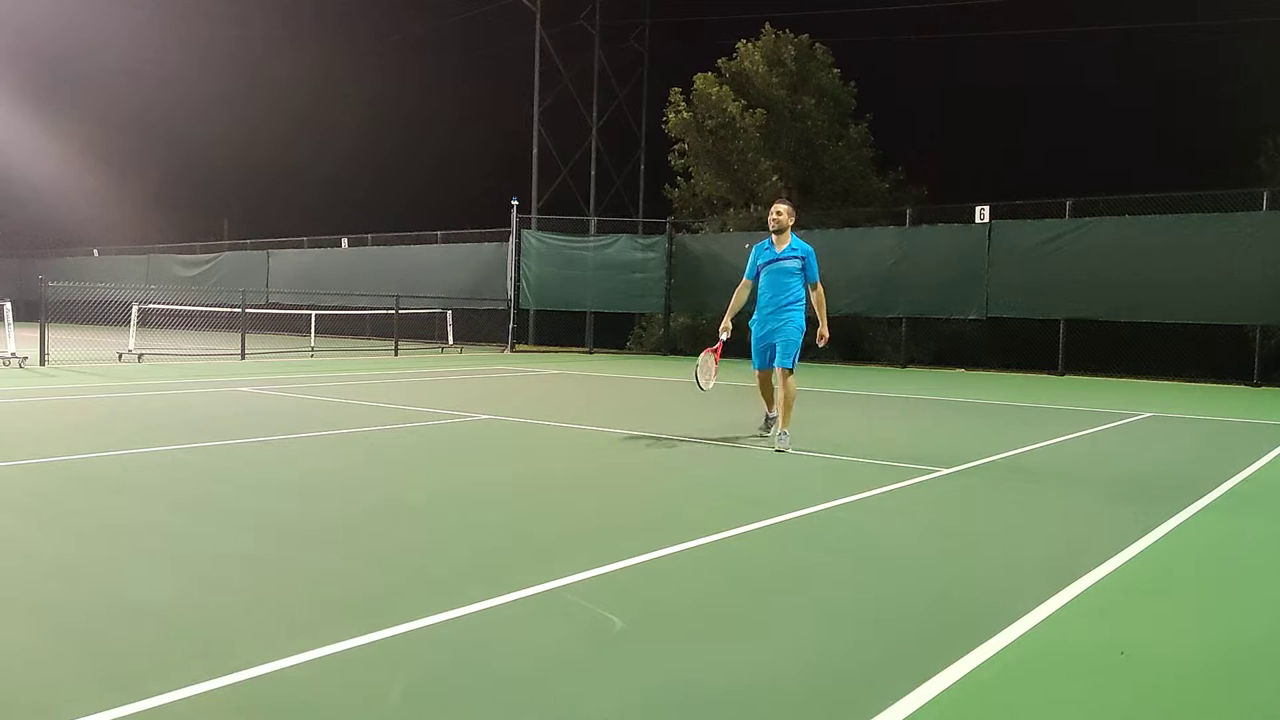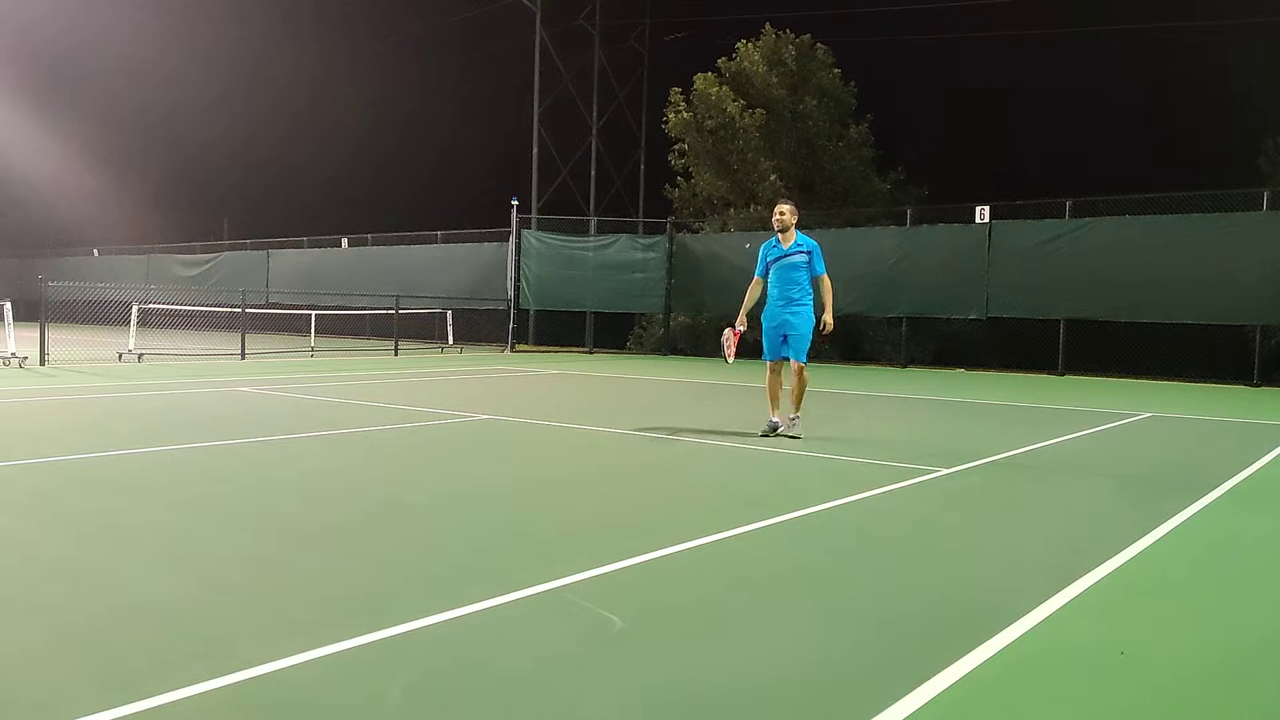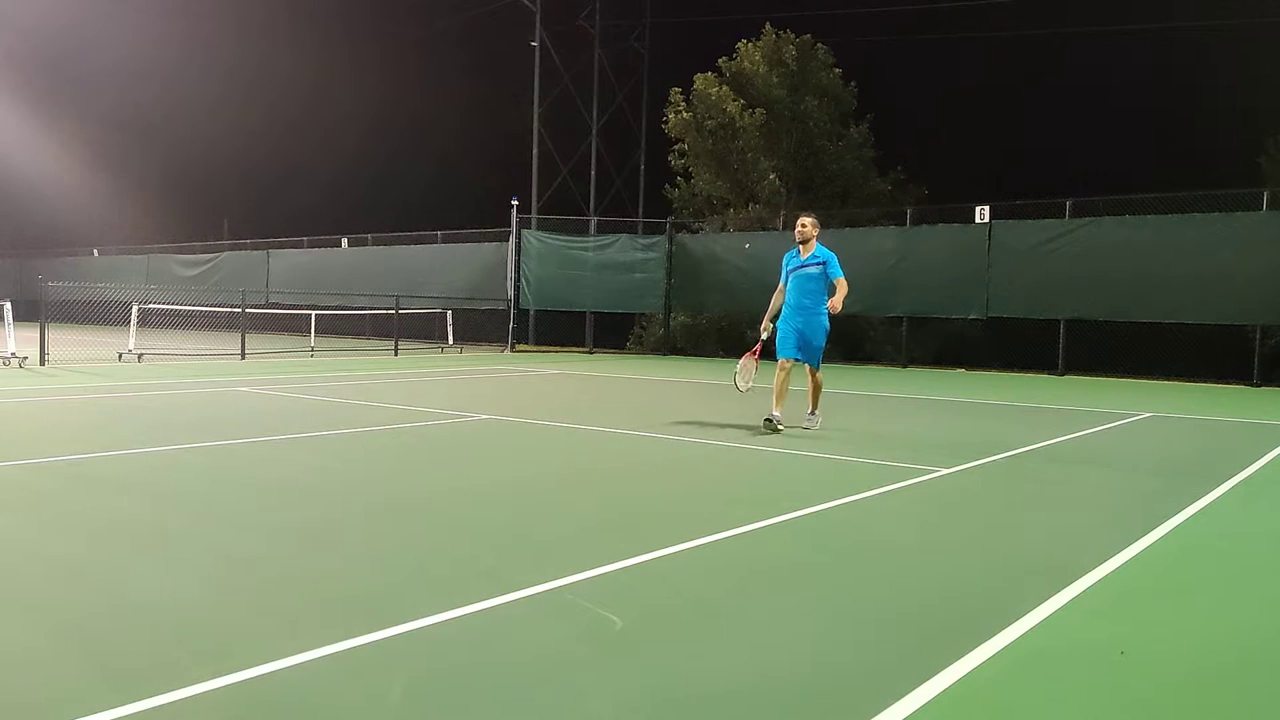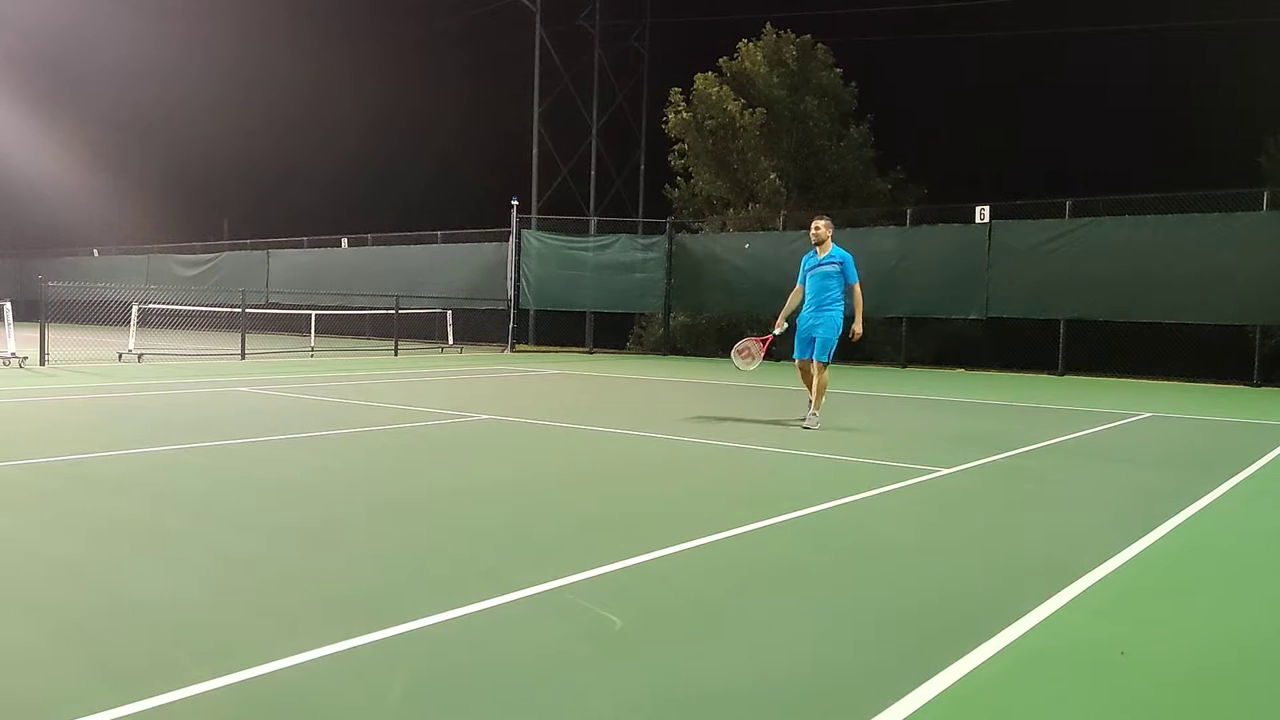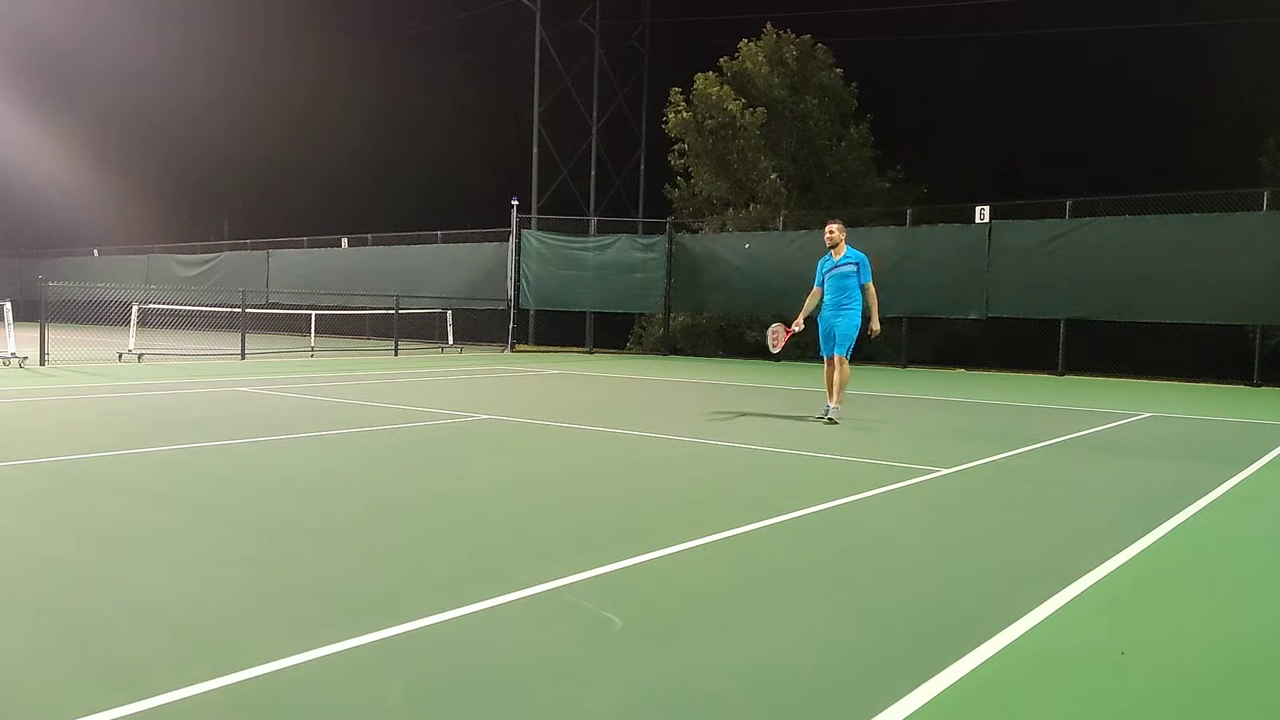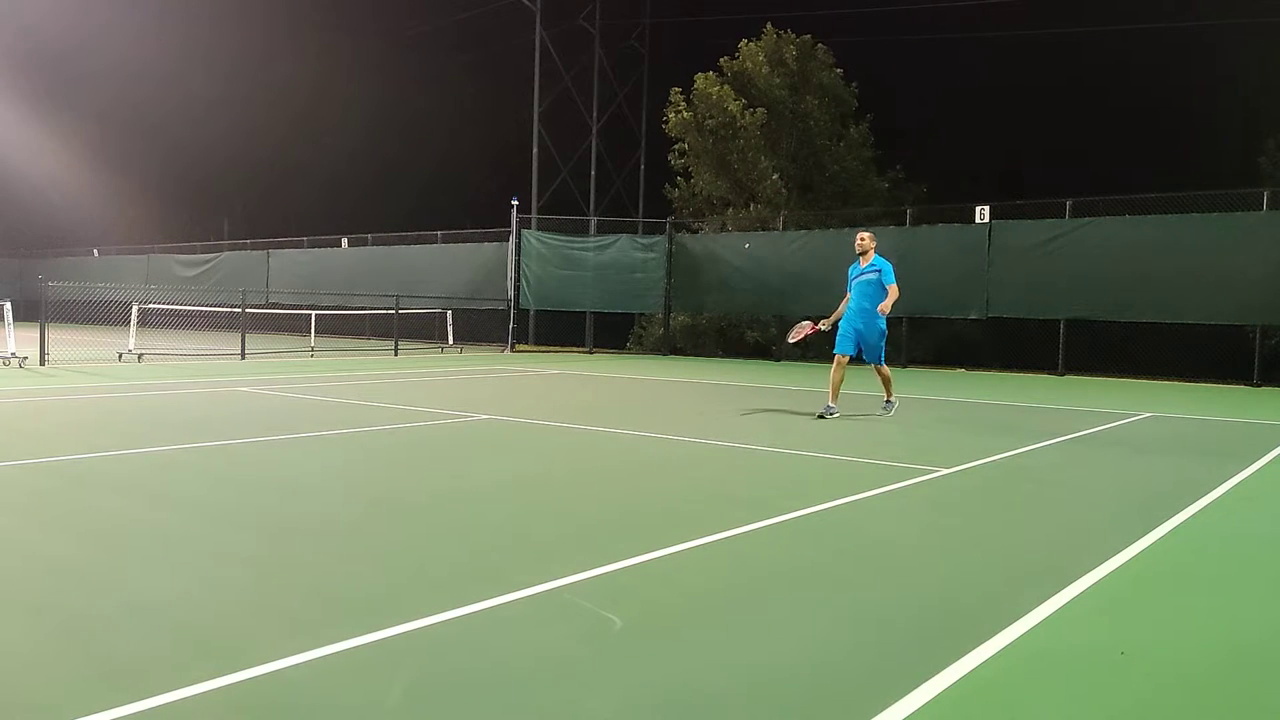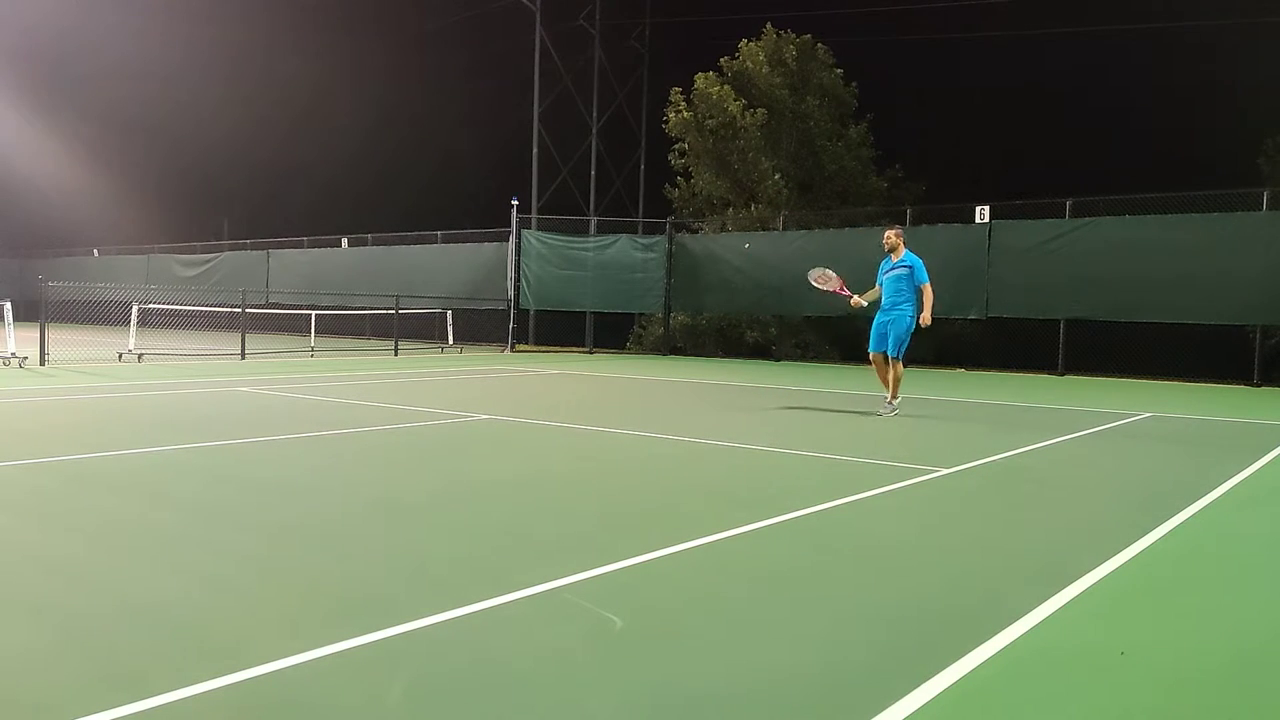
dt=0.3s
person 1, frame 1
left shoulder: (805, 251)
right shoulder: (758, 250)
left elbow: (815, 289)
right elbow: (745, 287)
left wrist: (823, 323)
right wrist: (727, 318)
left hip: (790, 321)
right hip: (761, 321)
left knee: (784, 372)
right knee: (763, 374)
left ankle: (783, 432)
right ankle: (771, 414)
person 1, frame 2
left shoulder: (810, 246)
right shoulder: (766, 248)
left elbow: (823, 281)
right elbow: (757, 284)
left wrist: (828, 312)
right wrist: (743, 313)
left hip: (801, 315)
right hip: (772, 316)
left knee: (798, 366)
right knee: (773, 367)
left ankle: (795, 416)
right ankle: (774, 419)
person 1, frame 3
left shoulder: (826, 257)
right shoulder: (788, 258)
left elbow: (842, 284)
right elbow: (781, 291)
left wrist: (837, 299)
right wrist: (767, 319)
left hip: (815, 322)
right hip: (788, 320)
left knee: (812, 369)
right knee: (783, 365)
left ankle: (813, 413)
right ankle: (776, 415)
person 1, frame 4
left shoulder: (843, 257)
right shoulder: (807, 259)
left elbow: (856, 290)
right elbow: (798, 291)
left wrist: (858, 321)
right wrist: (782, 316)
left hip: (830, 318)
right hip: (806, 318)
left knee: (820, 365)
right knee: (802, 363)
left ankle: (814, 413)
right ankle: (815, 399)
person 1, frame 5
left shoulder: (858, 258)
right shoulder: (823, 262)
left elbow: (870, 289)
right elbow: (816, 293)
left wrist: (875, 318)
right wrist: (801, 317)
left hip: (849, 316)
right hip: (827, 317)
left knee: (841, 359)
right knee: (829, 360)
left ankle: (836, 406)
right ankle: (831, 404)
person 1, frame 6
left shoulder: (883, 265)
right shoulder: (853, 269)
left elbow: (894, 290)
left wrist: (887, 302)
right wrist: (832, 319)
left hip: (874, 323)
right hip: (850, 321)
left knee: (877, 364)
right knee: (839, 360)
left ankle: (890, 398)
right ankle: (832, 405)
person 1, frame 7
left shoulder: (914, 262)
right shoulder: (885, 263)
left elbow: (927, 289)
left wrist: (926, 311)
right wrist: (860, 298)
left hip: (902, 317)
right hip: (882, 316)
left knee: (894, 358)
right knee: (875, 357)
left ankle: (892, 402)
right ankle: (890, 393)
